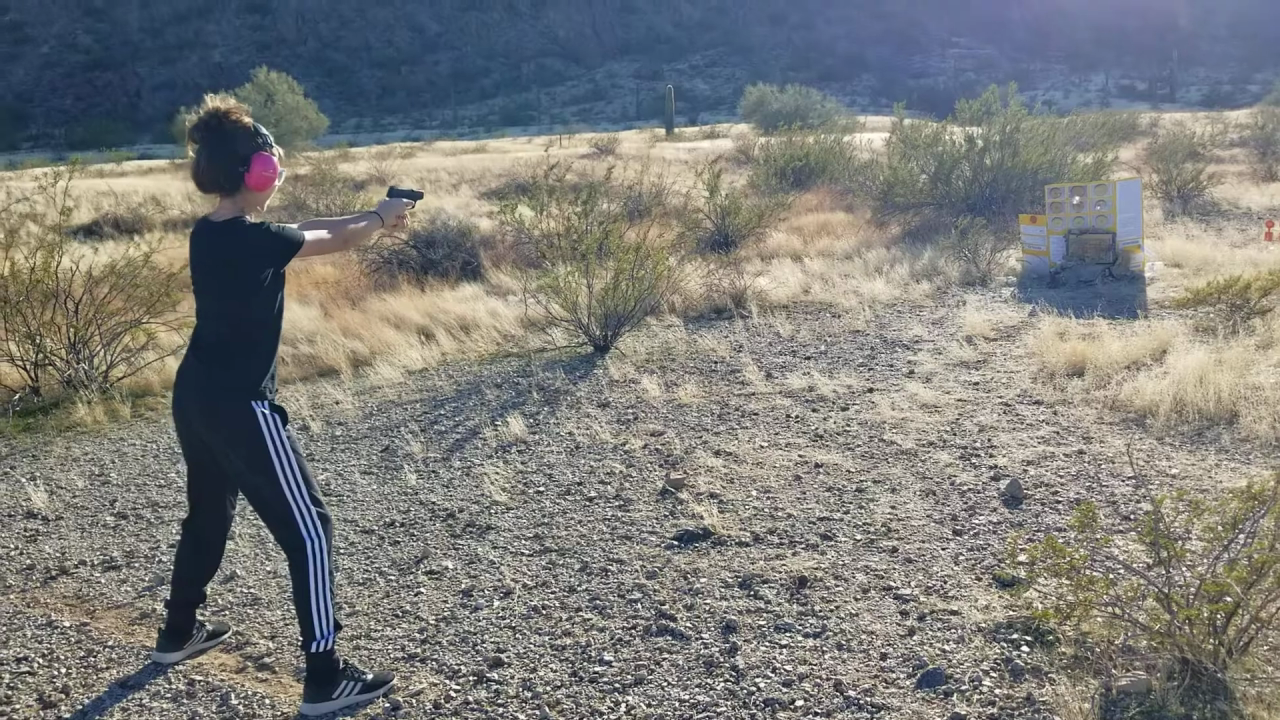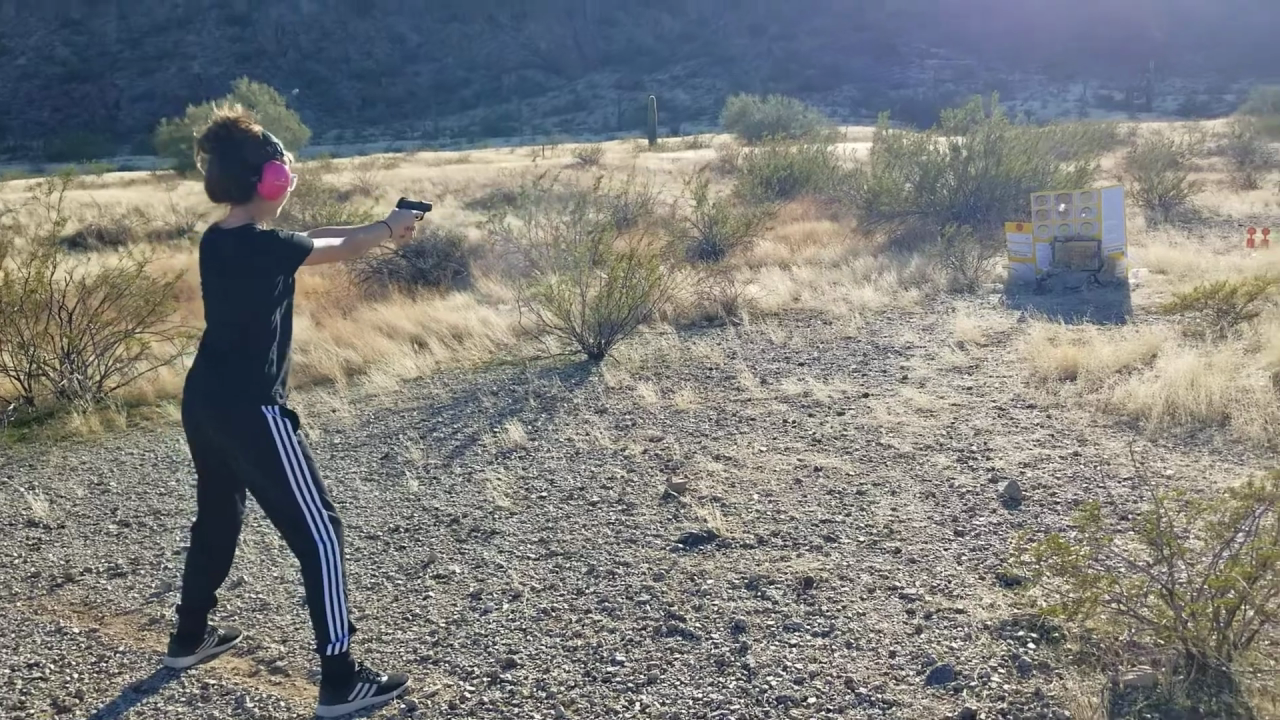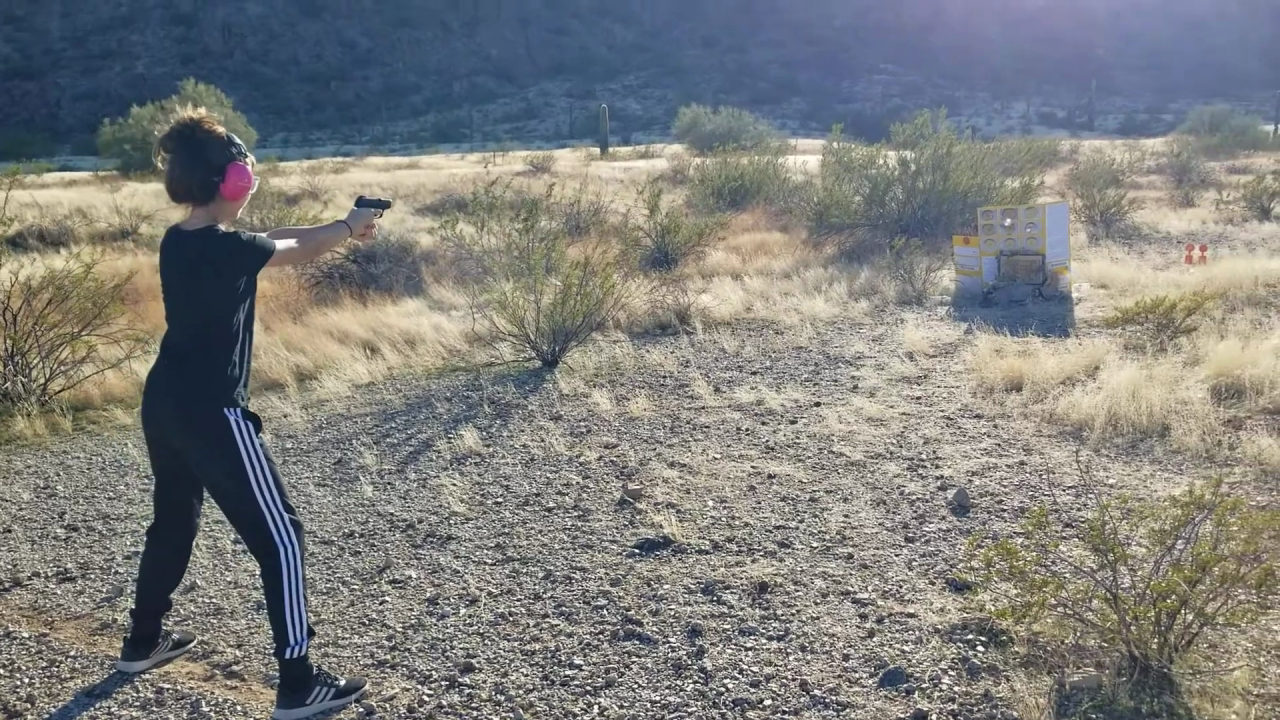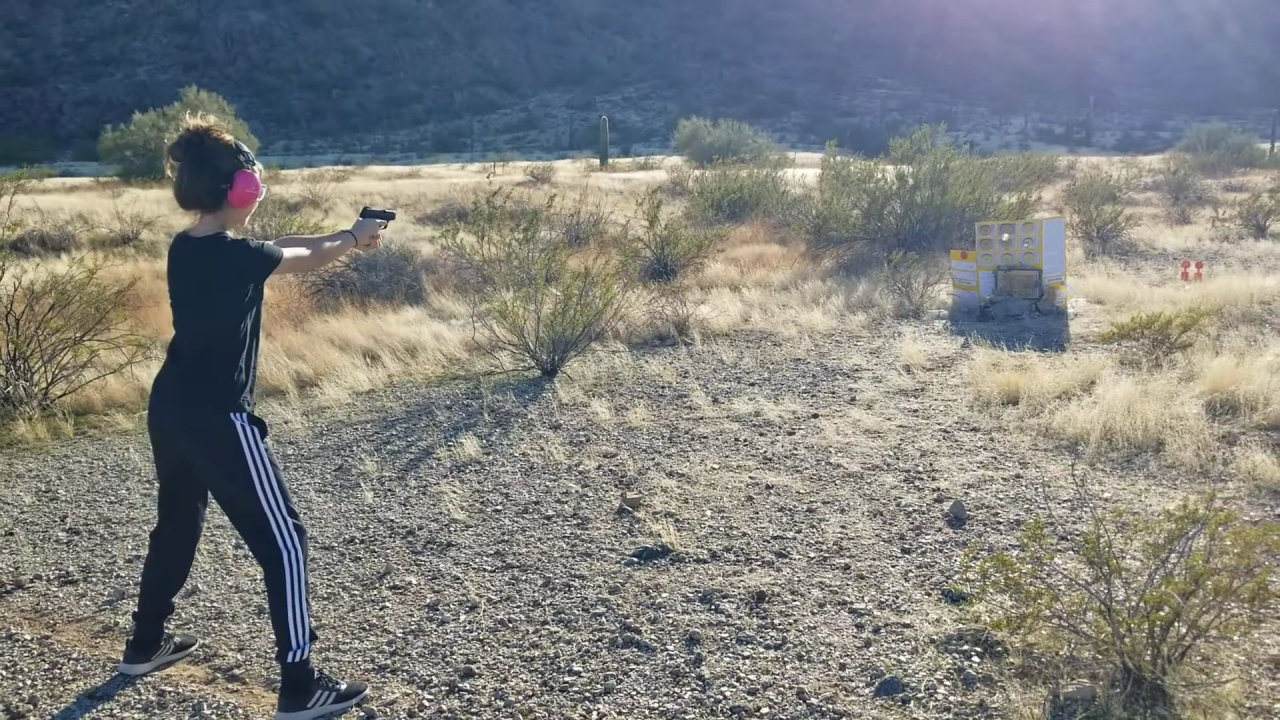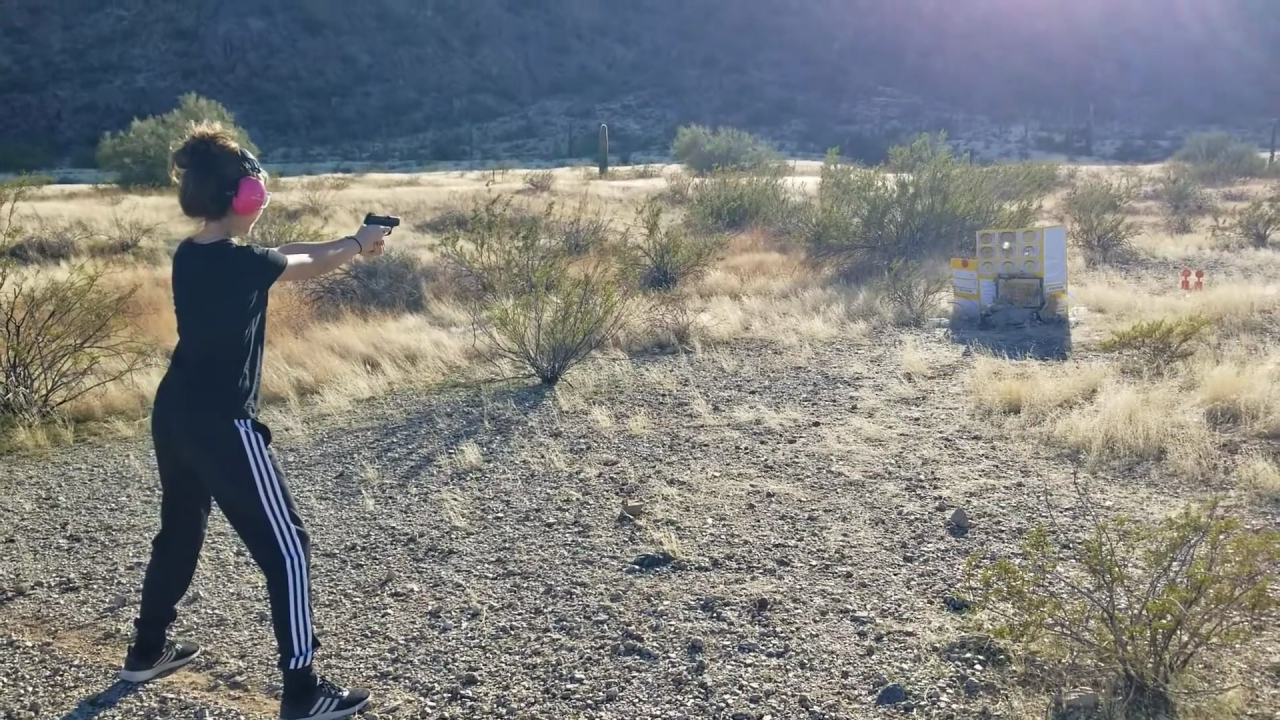
dt=0.4s
person 1, frame 1
left shoulder: (207, 234)
right shoulder: (254, 240)
left elbow: (307, 231)
right elbow: (330, 241)
left wrist: (371, 217)
right wrist: (380, 218)
left hip: (195, 395)
right hip: (239, 406)
left knee: (208, 512)
right knee: (307, 532)
left ankle: (177, 631)
person 1, frame 2
left shoulder: (217, 241)
right shoulder: (265, 247)
left elbow: (314, 239)
right elbow: (339, 249)
left wrist: (379, 227)
right wrist: (389, 229)
left hip: (204, 401)
right hip: (250, 410)
left knee: (218, 515)
right knee: (318, 535)
left ankle: (190, 636)
person 1, frame 3
left shoulder: (177, 241)
right shoulder: (227, 249)
left elbow: (275, 238)
right elbow: (298, 250)
left wrist: (338, 227)
right wrist: (348, 227)
left hip: (164, 403)
right hip: (211, 413)
left knee: (173, 519)
right knee: (279, 538)
left ankle: (143, 641)
person 1, frame 4
left shoulder: (185, 248)
right shoulder: (236, 256)
left elbow: (281, 246)
right elbow: (306, 258)
left wrist: (344, 235)
right wrist: (354, 237)
left hip: (171, 407)
right hip: (218, 418)
left knee: (177, 523)
right knee: (282, 543)
left ankle: (145, 643)
person 1, frame 5
left shoulder: (189, 255)
right shoulder: (240, 263)
left elbow: (285, 254)
right elbow: (308, 265)
left wrist: (348, 242)
right wrist: (358, 244)
left hip: (174, 414)
right hip: (222, 425)
left knee: (179, 530)
right knee: (286, 549)
left ankle: (147, 650)
